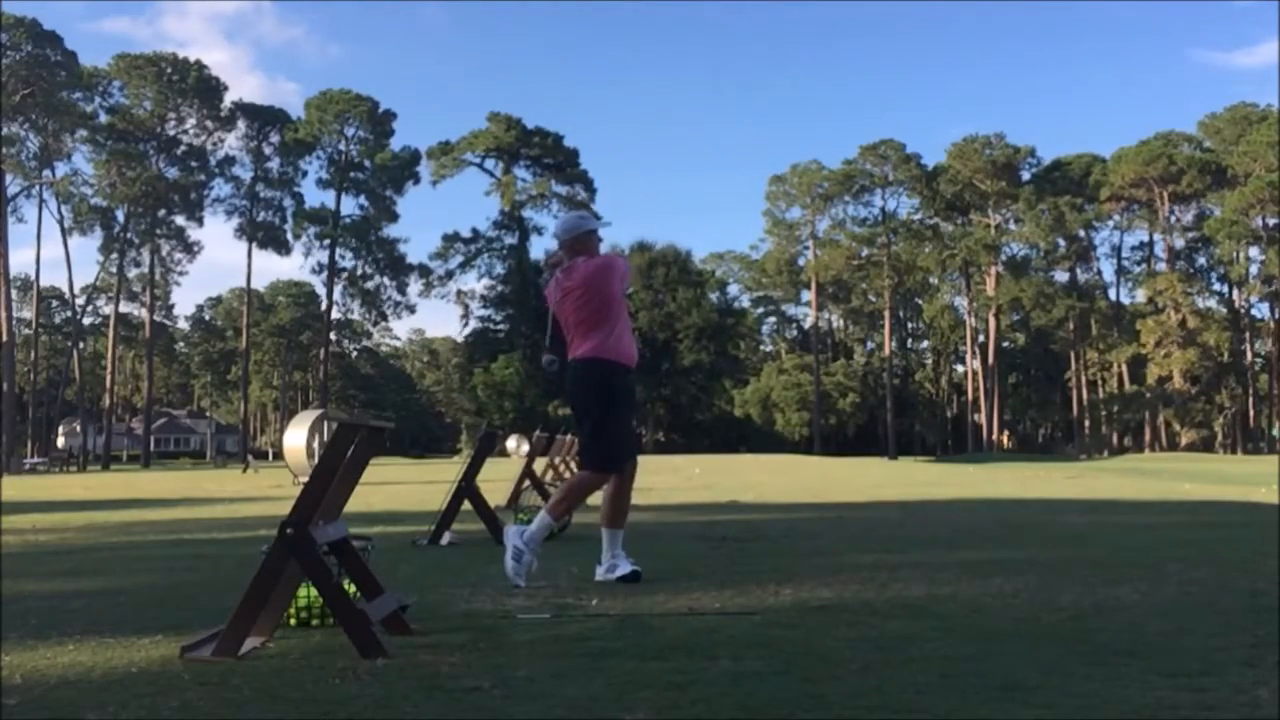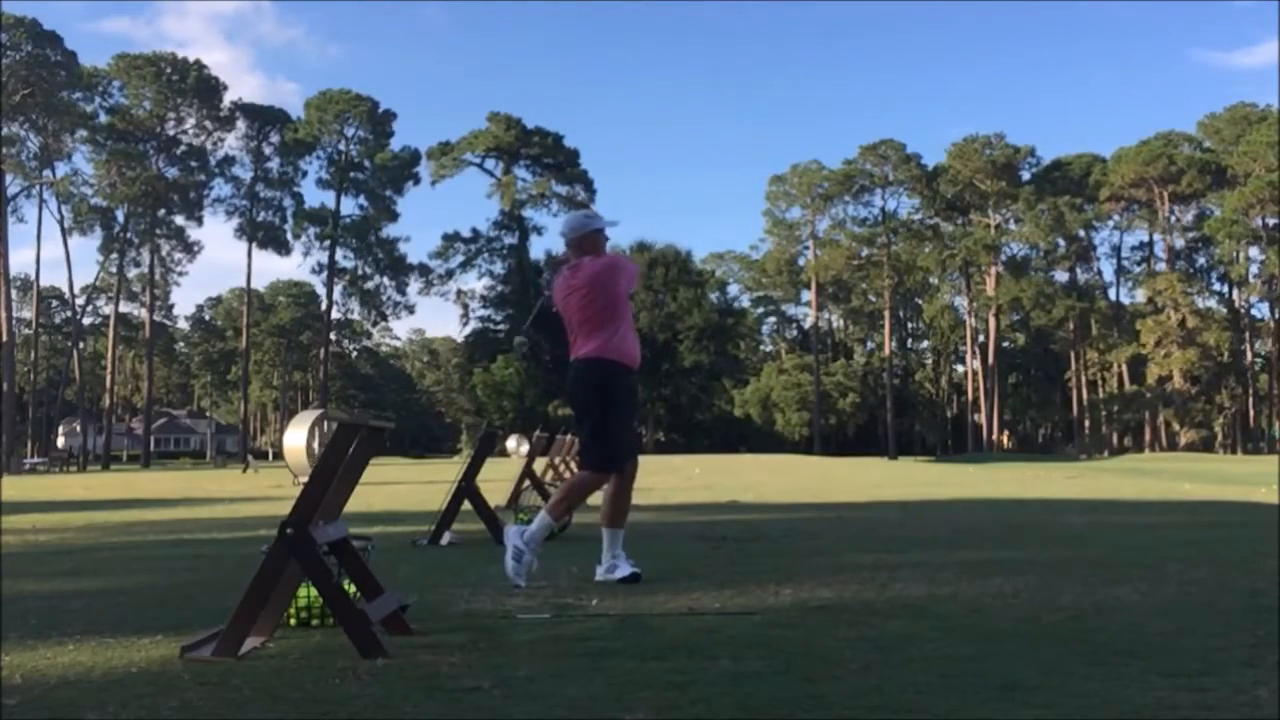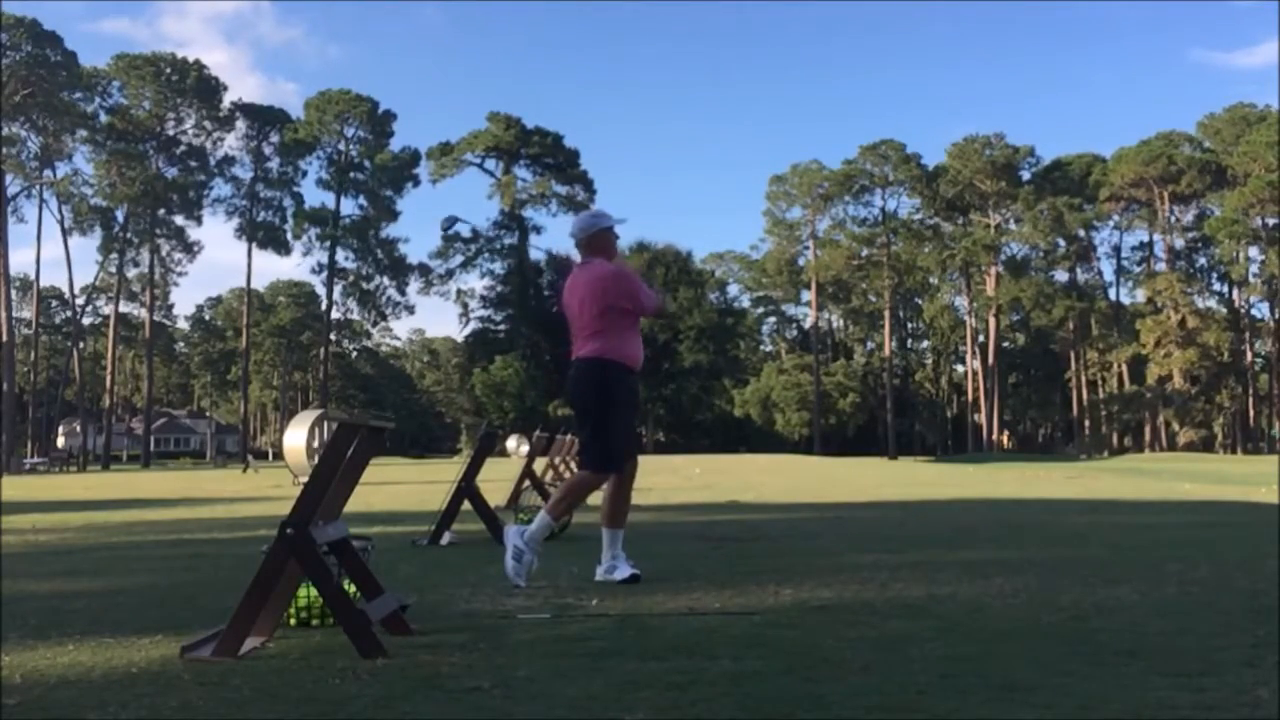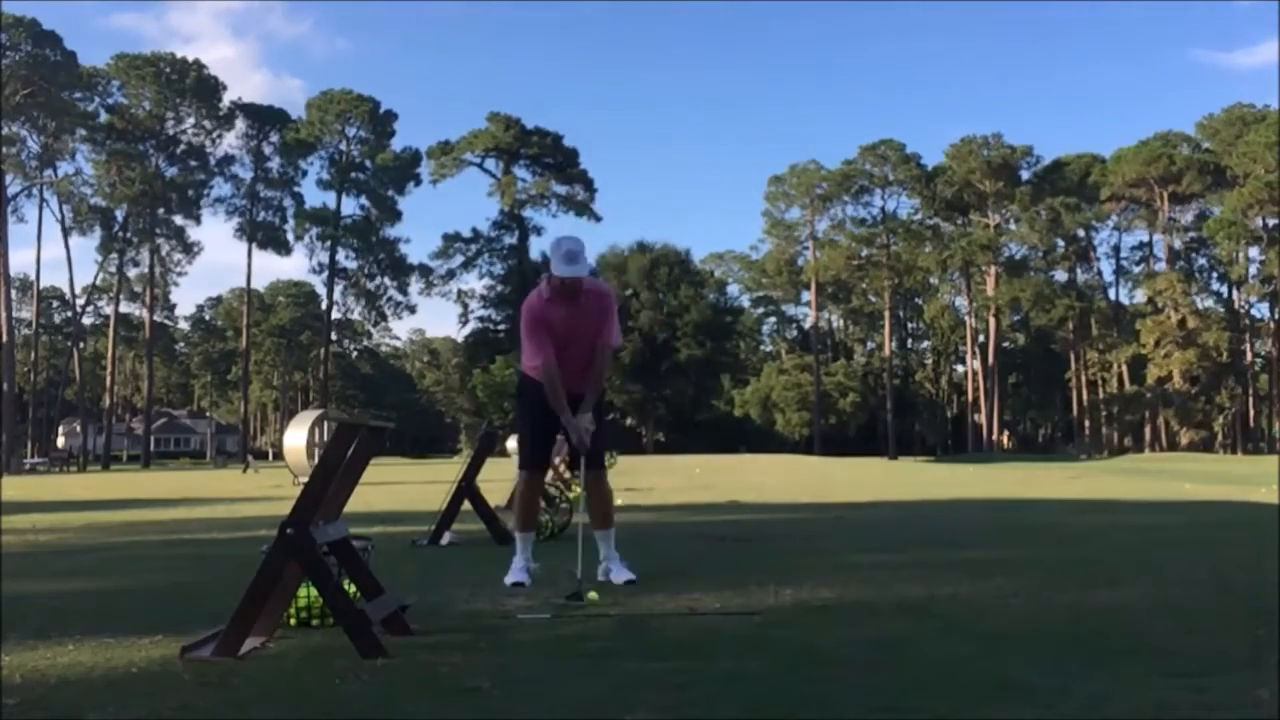
dt=0.3s
person 1, frame 1
left shoulder: (556, 285)
right shoulder: (606, 266)
left wrist: (561, 266)
right wrist: (568, 263)
left hip: (591, 374)
right hip: (603, 376)
left knee: (624, 467)
right knee: (598, 469)
left ankle: (611, 559)
right ankle: (528, 537)
person 1, frame 2
left shoulder: (563, 283)
right shoulder: (610, 267)
right elbow: (633, 271)
left wrist: (572, 263)
left hip: (594, 375)
right hip: (604, 377)
left knee: (624, 467)
right knee: (597, 469)
left ankle: (612, 559)
right ankle: (528, 537)
person 1, frame 3
left shoulder: (575, 281)
right shoulder: (614, 274)
right elbow: (657, 308)
right wrist: (640, 293)
left hip: (593, 375)
right hip: (604, 377)
left knee: (624, 467)
right knee: (597, 469)
left ankle: (611, 559)
right ankle: (528, 537)
person 1, frame 4
left shoulder: (602, 297)
right shoulder: (534, 306)
left elbow: (602, 356)
right elbow: (546, 367)
left wrist: (586, 411)
right wrist: (567, 419)
left hip: (585, 392)
right hip: (538, 391)
left knee: (595, 474)
right knee: (531, 473)
left ankle: (609, 559)
right ankle: (522, 559)
